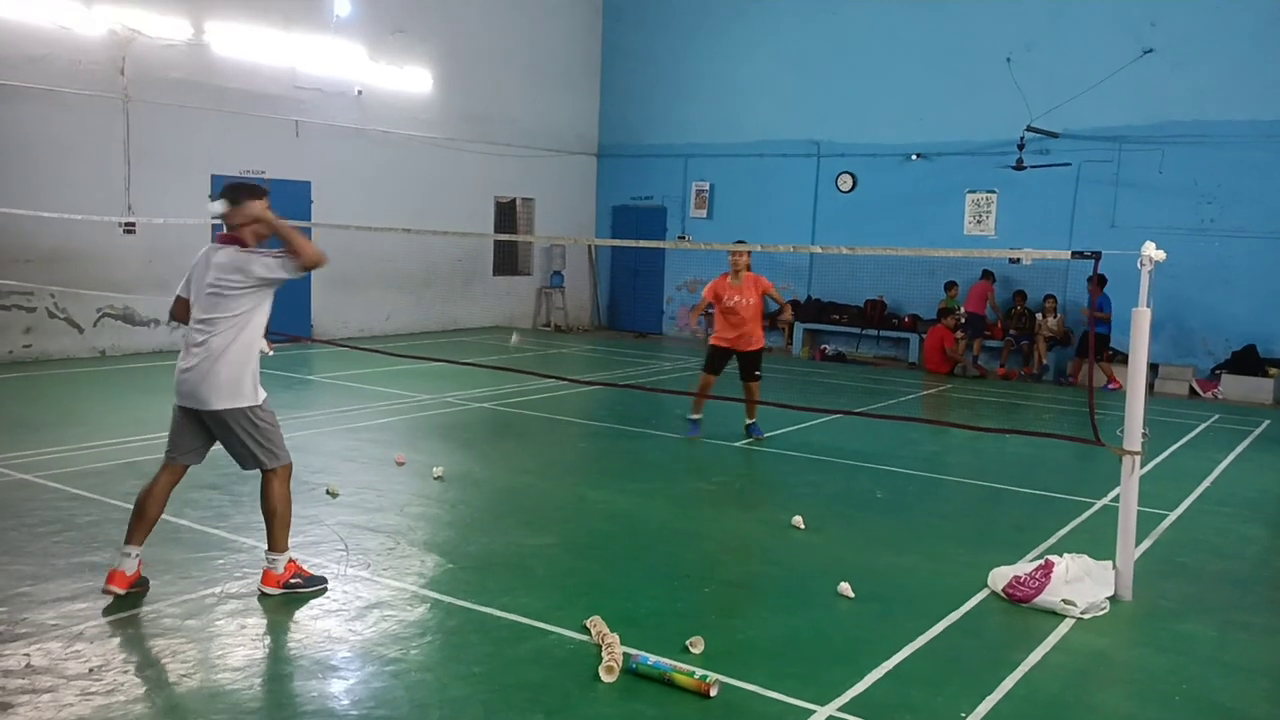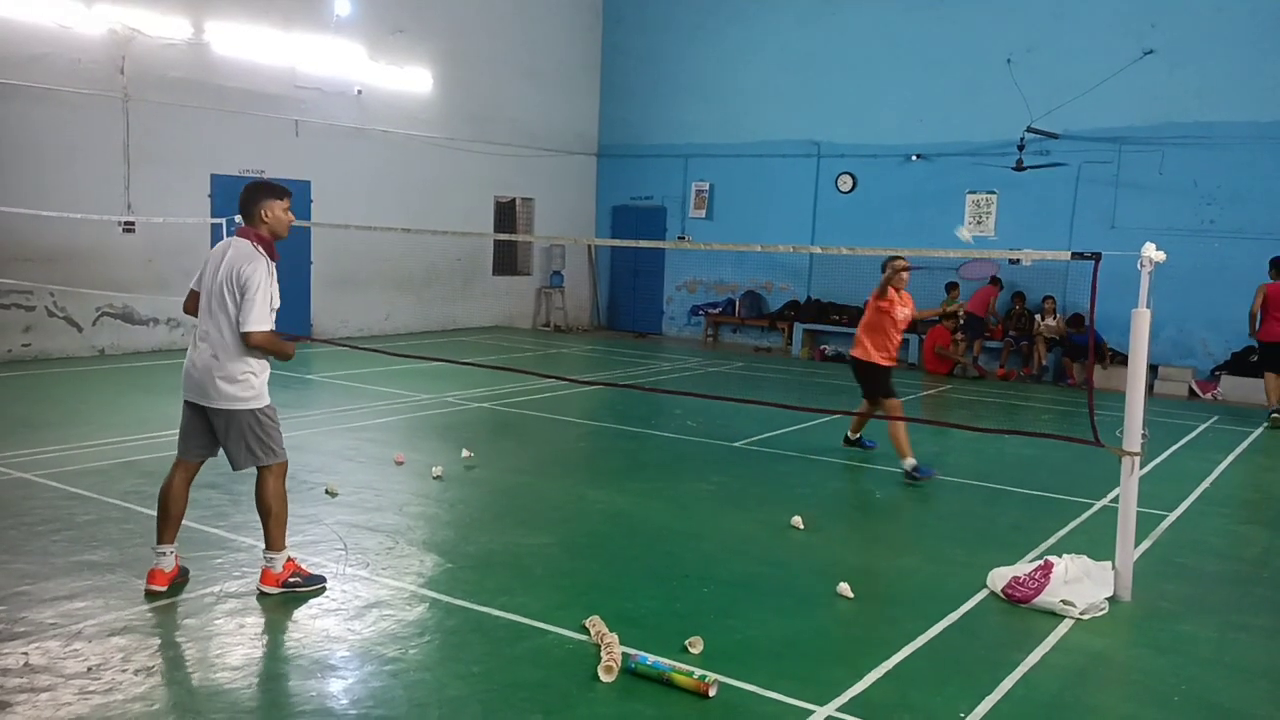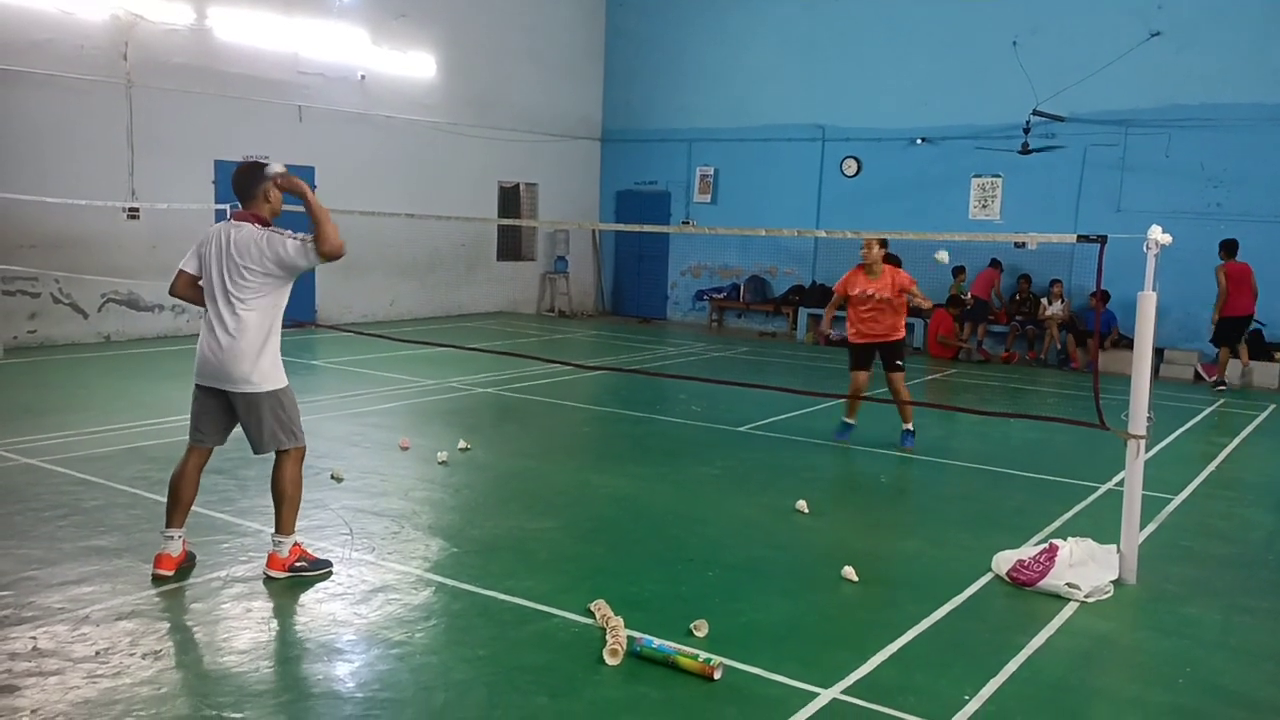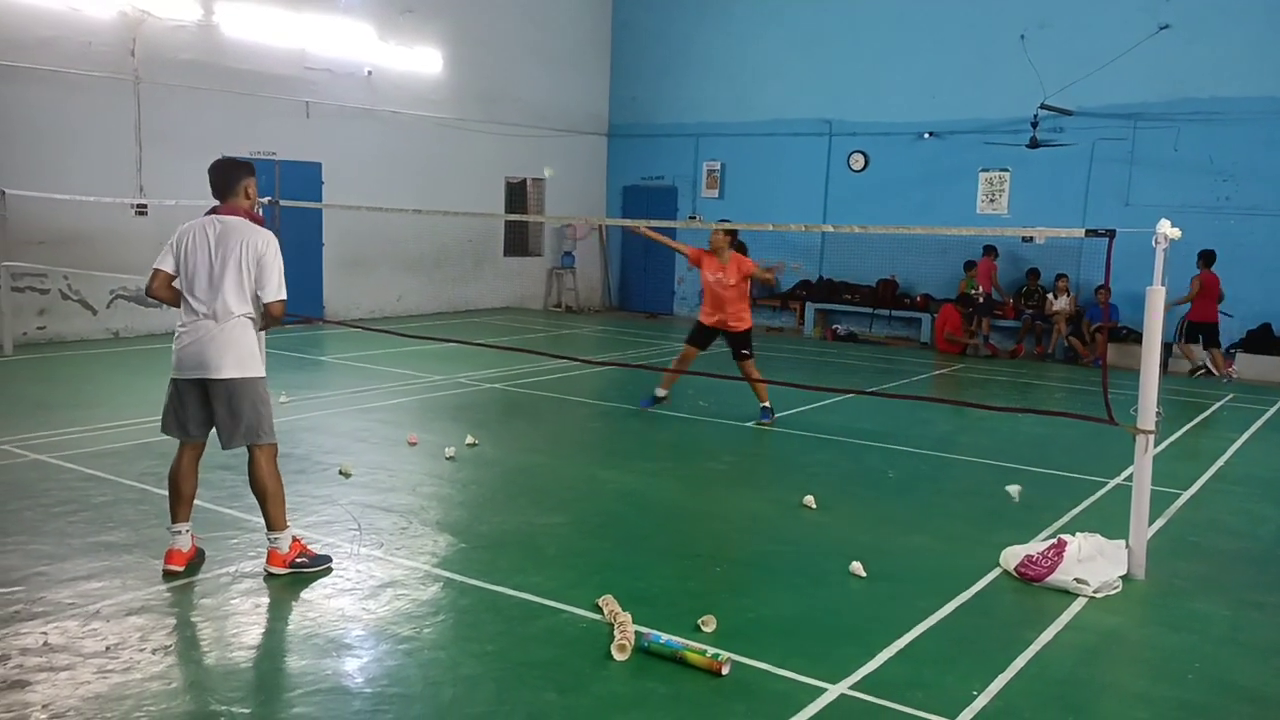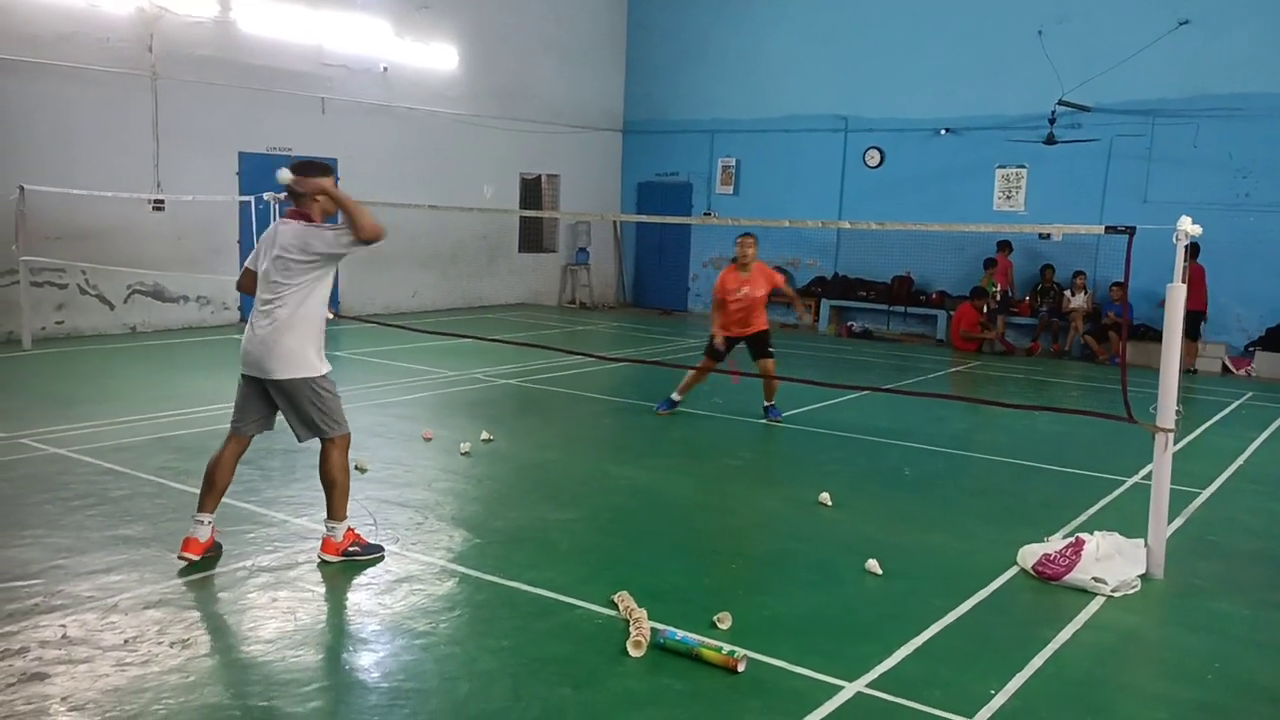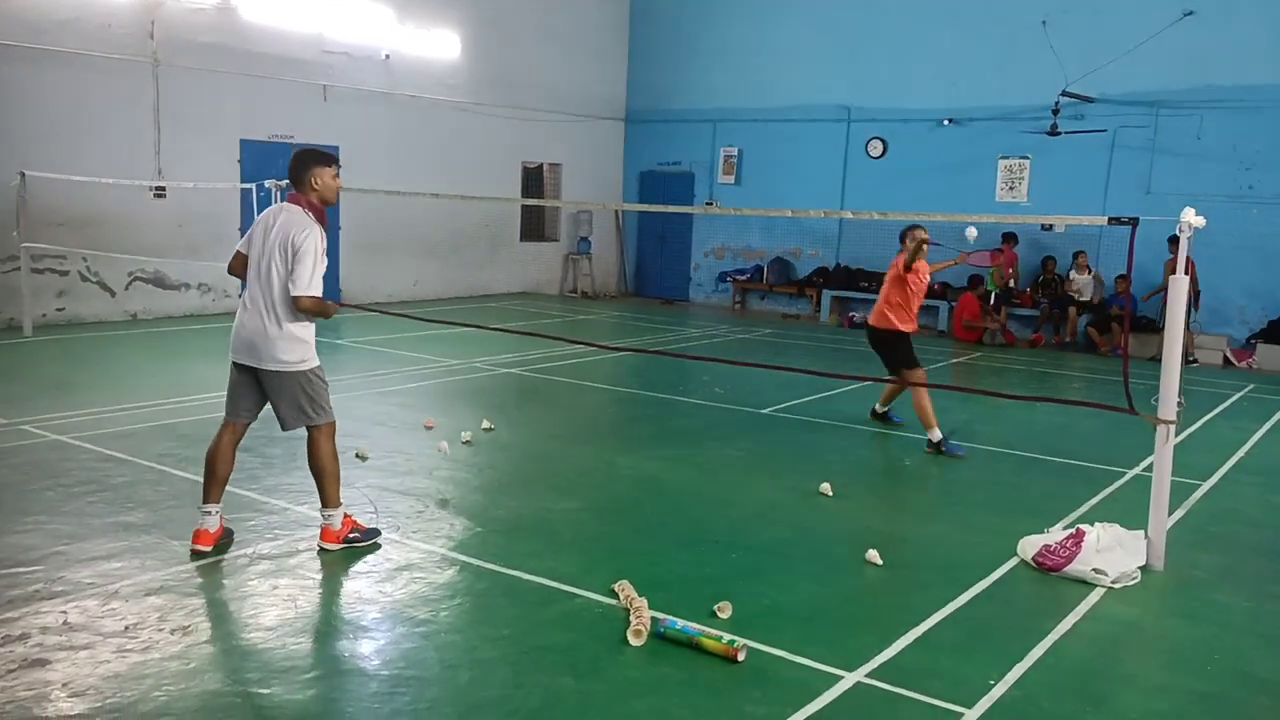
dt=0.7s
person 1, frame 1
left shoulder: (207, 258)
right shoulder: (250, 262)
left elbow: (179, 312)
right elbow: (314, 259)
right wrist: (268, 221)
left hip: (192, 385)
right hip: (233, 391)
left knee: (171, 470)
right knee: (278, 469)
left ankle: (125, 568)
right ankle: (278, 569)
person 1, frame 2
left shoulder: (222, 250)
right shoulder: (258, 265)
left elbow: (191, 305)
right elbow: (255, 337)
right wrist: (286, 348)
left hip: (199, 380)
right hip: (238, 387)
left knee: (185, 466)
right knee: (273, 468)
left ankle: (163, 565)
right ankle: (276, 568)
person 1, frame 3
left shoulder: (215, 236)
right shoulder: (270, 243)
left elbow: (180, 287)
right elbow: (333, 249)
right wrist: (305, 193)
left hip: (211, 366)
right hip: (255, 370)
left knee: (197, 450)
right knee: (291, 451)
left ankle: (170, 549)
right ankle: (283, 553)
person 1, frame 4
left shoulder: (187, 233)
right shoulder: (261, 239)
left elbow: (156, 288)
right elbow: (275, 310)
right wrist: (259, 320)
left hip: (190, 356)
right hip: (235, 359)
left knee: (189, 447)
right knee: (262, 449)
left ankle: (180, 545)
right ankle: (282, 548)
person 1, frame 5
left shoulder: (275, 231)
right shoulder: (311, 237)
left elbow: (246, 284)
right elbow: (372, 233)
right wrist: (333, 192)
left hip: (257, 355)
right hip: (297, 361)
left knee: (237, 438)
right knee: (336, 439)
left ankle: (199, 534)
right ankle: (337, 537)
person 1, frame 6
left shoulder: (270, 215)
right shoulder: (308, 231)
left elbow: (236, 267)
right elbow: (304, 301)
right wrist: (329, 308)
left hip: (246, 342)
right hip: (287, 349)
left knee: (232, 428)
right knee: (322, 428)
left ankle: (208, 525)
right ankle: (335, 525)
person 2, frame 1
left shoulder: (758, 282)
right shoulder: (717, 283)
left elbow: (783, 303)
right elbow: (700, 307)
left wrist: (786, 313)
right wrist: (693, 321)
left hip: (751, 343)
right hip: (721, 341)
left knee: (751, 387)
right knee: (706, 382)
left ankle: (751, 423)
right ankle: (694, 418)
person 2, frame 2
left shoulder: (906, 298)
right shoulder: (884, 294)
left elbow: (915, 315)
right elbow: (883, 284)
left wrist: (945, 310)
right wrist: (893, 271)
left hip: (883, 360)
right hip: (867, 359)
left knee: (873, 405)
right knee: (894, 408)
left ankle: (853, 437)
right ankle: (910, 465)
person 2, frame 3
left shoulder: (896, 276)
right shoulder: (851, 277)
left elbow: (923, 301)
right elbow: (833, 305)
left wrist: (921, 302)
right wrist: (826, 321)
left hip: (891, 336)
right hip: (860, 337)
left knee: (896, 383)
right knee: (858, 384)
left ankle: (908, 428)
right ankle: (848, 421)
person 2, frame 4
left shoulder: (741, 264)
right shoulder: (703, 257)
left elbow: (769, 280)
right elbow: (674, 244)
left wrist: (769, 276)
right wrist: (646, 231)
left hip: (737, 323)
right hip: (708, 319)
left knee: (747, 369)
right knee: (685, 356)
left ankle: (766, 407)
right ankle: (660, 393)
person 2, frame 5
left shoulder: (766, 273)
right shoulder: (726, 276)
left elbow: (789, 292)
right elbow: (717, 307)
left wrist: (800, 308)
right wrist: (717, 333)
left hip: (757, 328)
right hip: (727, 329)
left knee: (768, 370)
right knee: (705, 367)
left ankle: (769, 405)
right ankle: (674, 399)
person 2, frame 6
left shoulder: (920, 266)
right shoulder: (904, 261)
right elbow: (911, 257)
left wrist: (955, 262)
right wrist: (916, 245)
left hip: (897, 331)
right hip: (886, 330)
left knee: (906, 379)
right knee: (917, 379)
left ankle: (880, 410)
right ankle: (936, 439)
